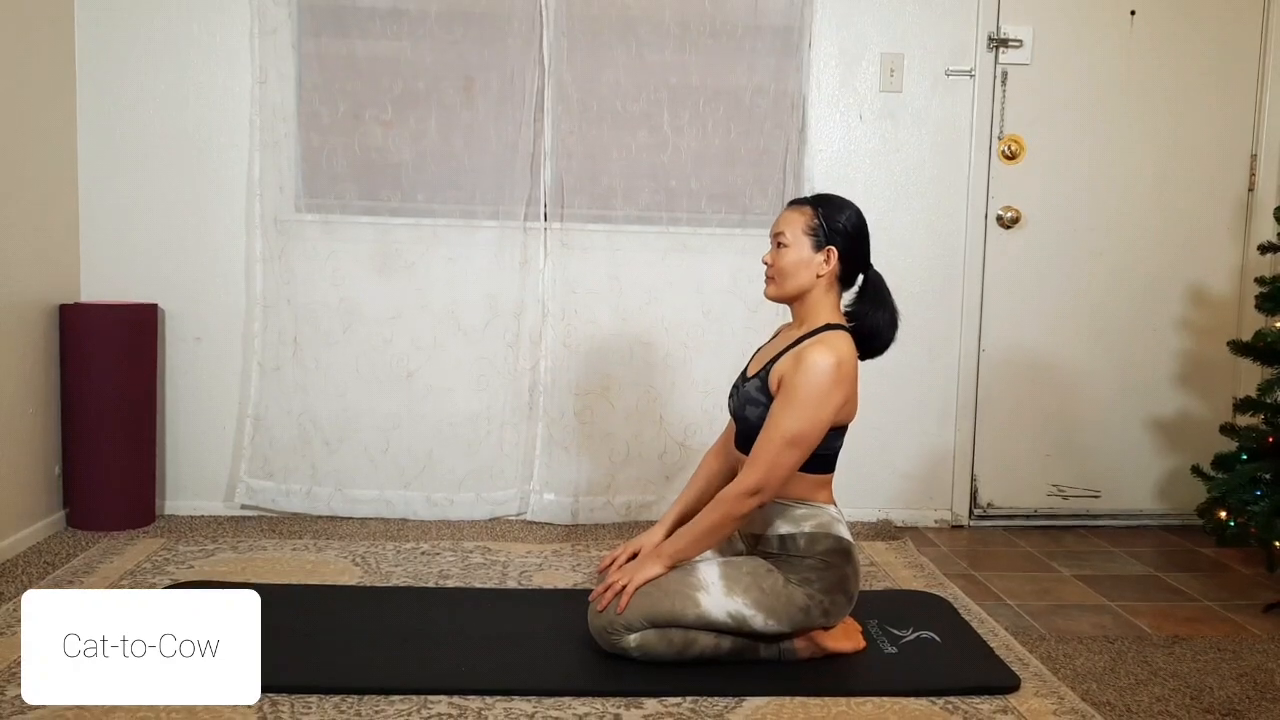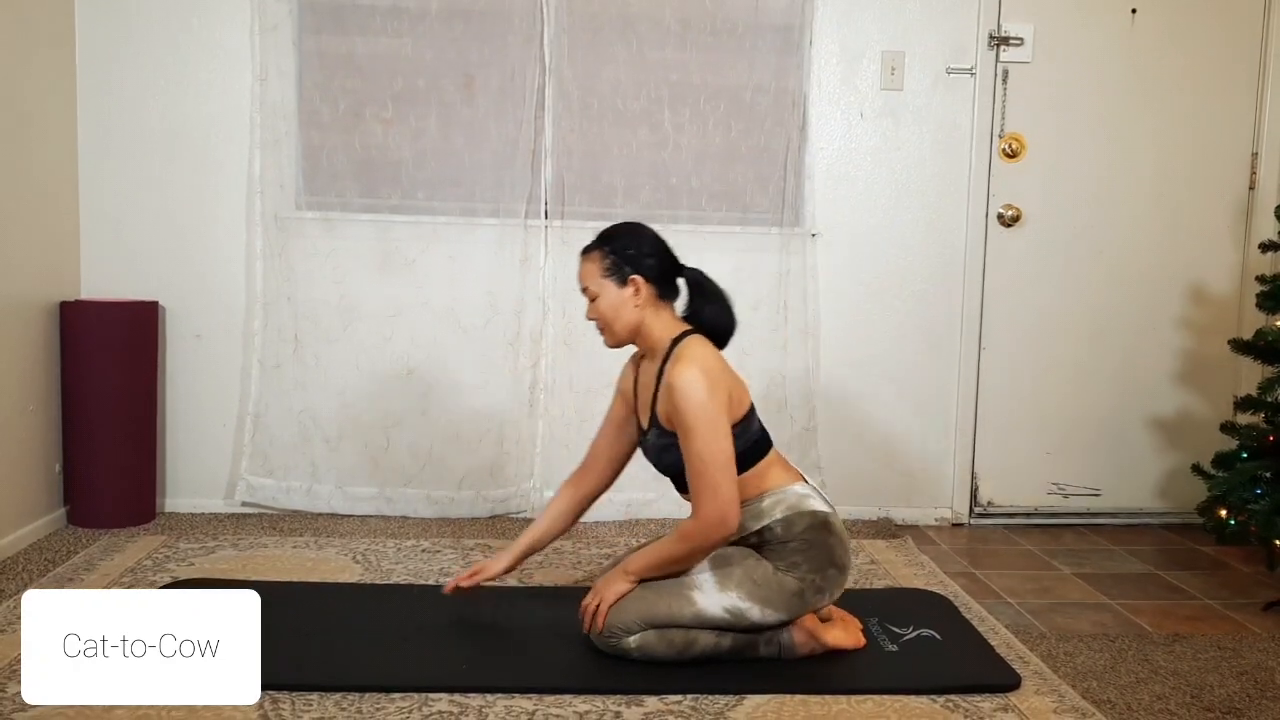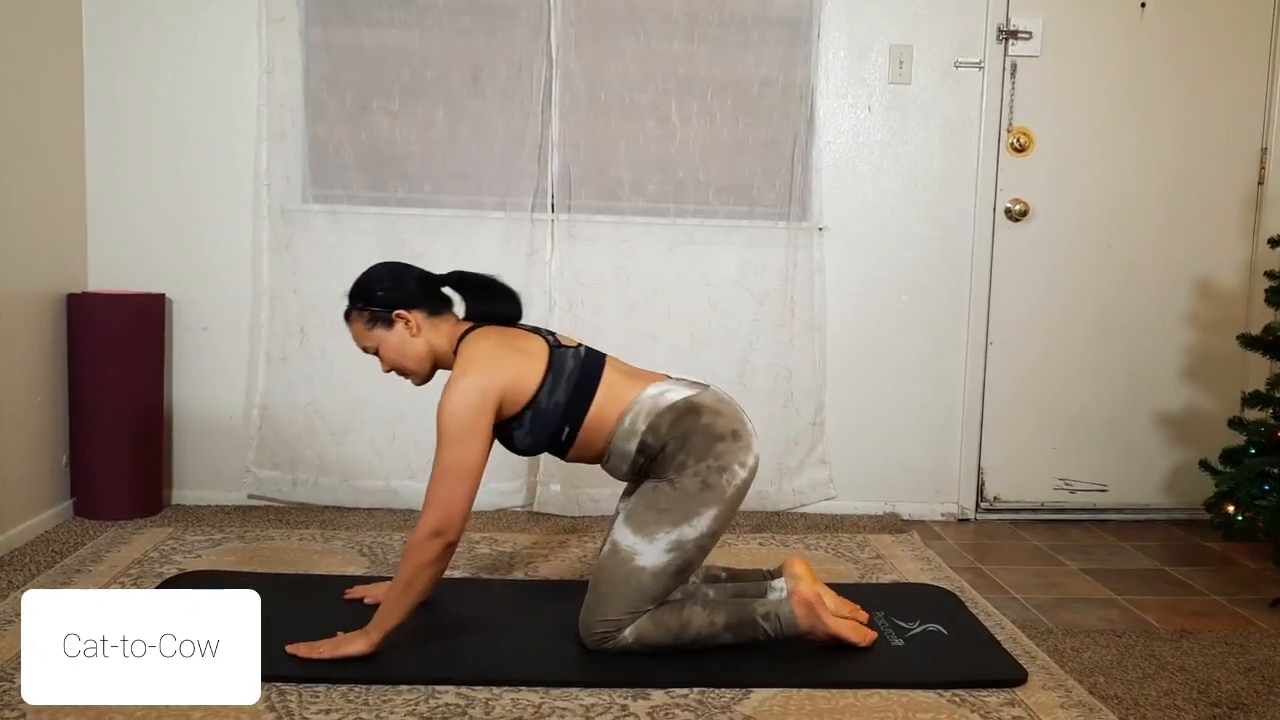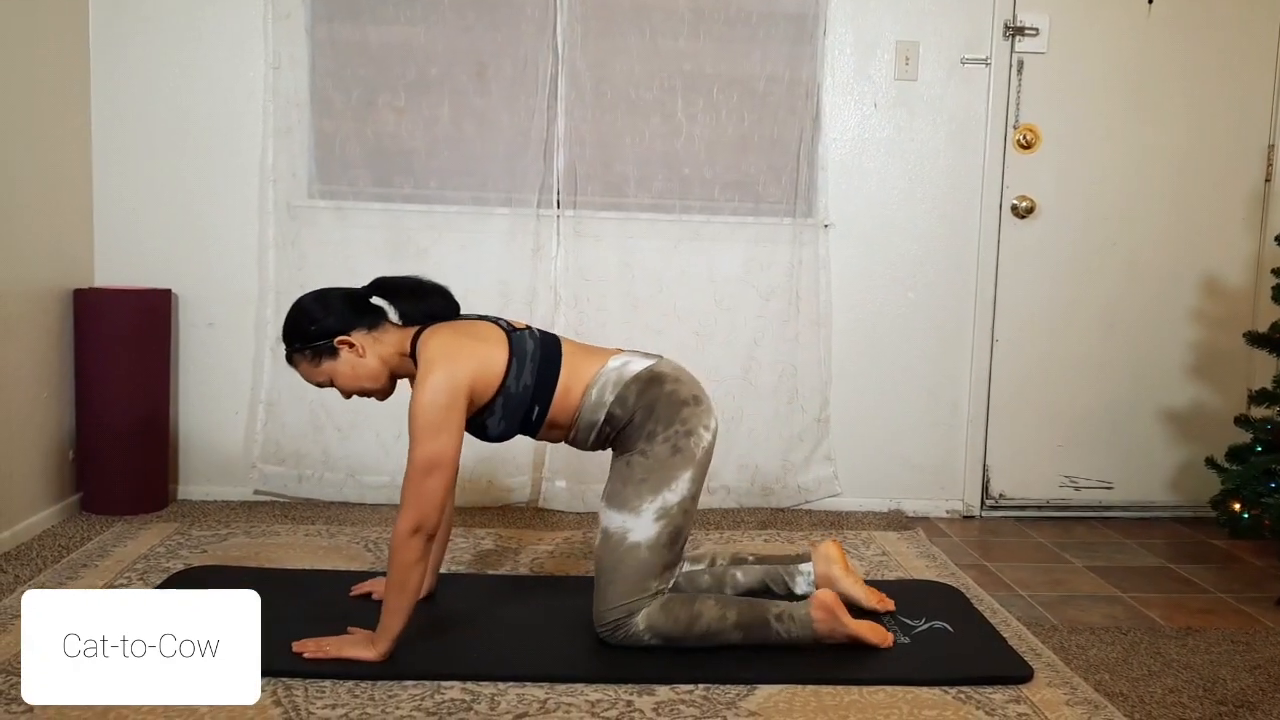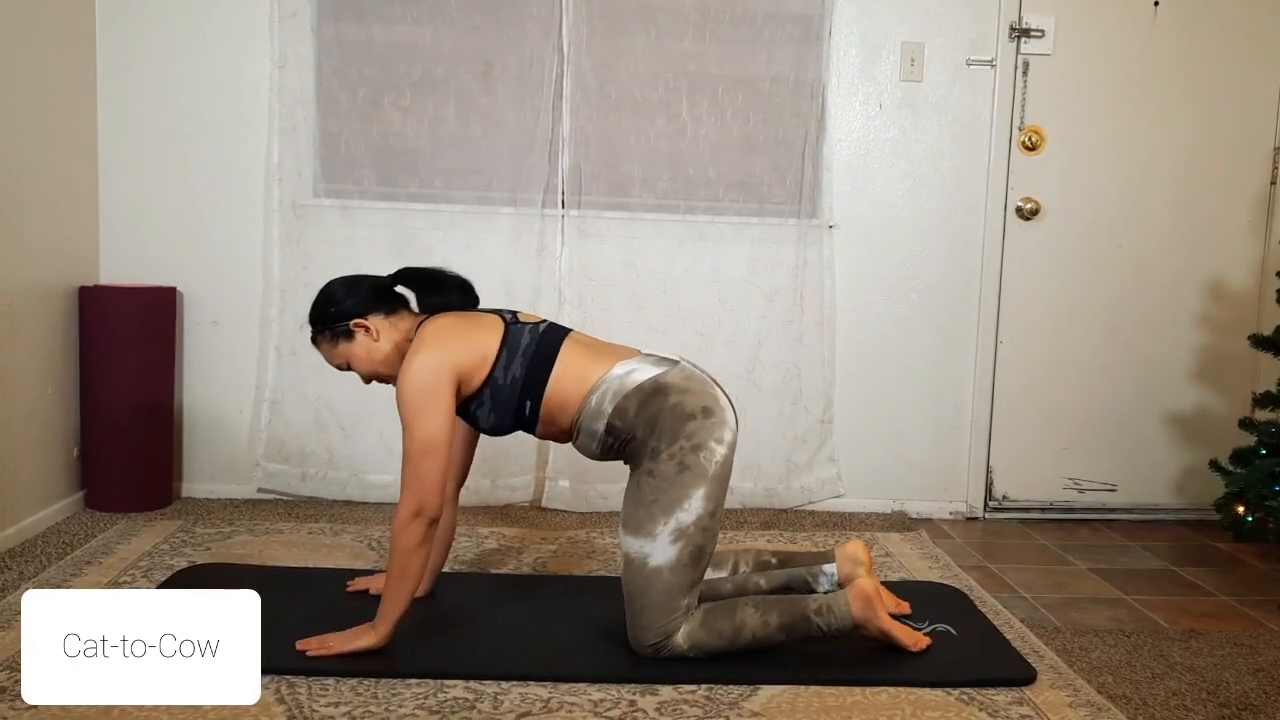
dt=1s
person 1, frame 1
left shoulder: (824, 359)
right shoulder: (789, 337)
left elbow: (754, 488)
right elbow: (729, 448)
left wrist: (663, 557)
right wrist: (662, 529)
left hip: (804, 565)
right hip: (760, 539)
left knee: (613, 618)
right knee: (615, 585)
left ankle: (799, 639)
right ankle: (797, 625)
person 1, frame 2
left shoulder: (689, 375)
right shoulder: (640, 372)
left elbow: (716, 520)
right elbow: (589, 479)
left wrist: (626, 573)
right wrist: (507, 558)
left hip: (797, 549)
right hip: (756, 539)
left knee: (617, 624)
right knee: (621, 586)
left ankle: (794, 634)
right ankle: (791, 605)
person 1, frame 3
left shoulder: (471, 382)
right shoulder: (488, 348)
left elbow: (440, 527)
right elbow: (451, 511)
left wrist: (371, 634)
right wrist: (409, 586)
left hip: (701, 447)
right hip: (692, 432)
left knee: (607, 628)
right knee: (635, 585)
left ankle: (792, 613)
right ankle: (780, 583)
person 1, frame 4
left shoulder: (440, 375)
right shoulder: (433, 349)
left elbow: (416, 521)
right elbow: (438, 494)
left wrist: (379, 641)
right wrist: (419, 581)
left hip: (663, 415)
right hip: (655, 410)
left knee: (624, 619)
right knee: (651, 578)
left ankle: (813, 617)
right ankle: (813, 569)
person 1, frame 5
left shoulder: (425, 359)
right shoulder: (459, 346)
left elbow: (419, 509)
right elbow: (447, 489)
left wrist: (380, 628)
right wrist: (417, 581)
left hip: (675, 425)
right hip: (683, 404)
left knee: (659, 634)
right knee: (679, 576)
left ankle: (850, 608)
right ankle: (837, 567)
